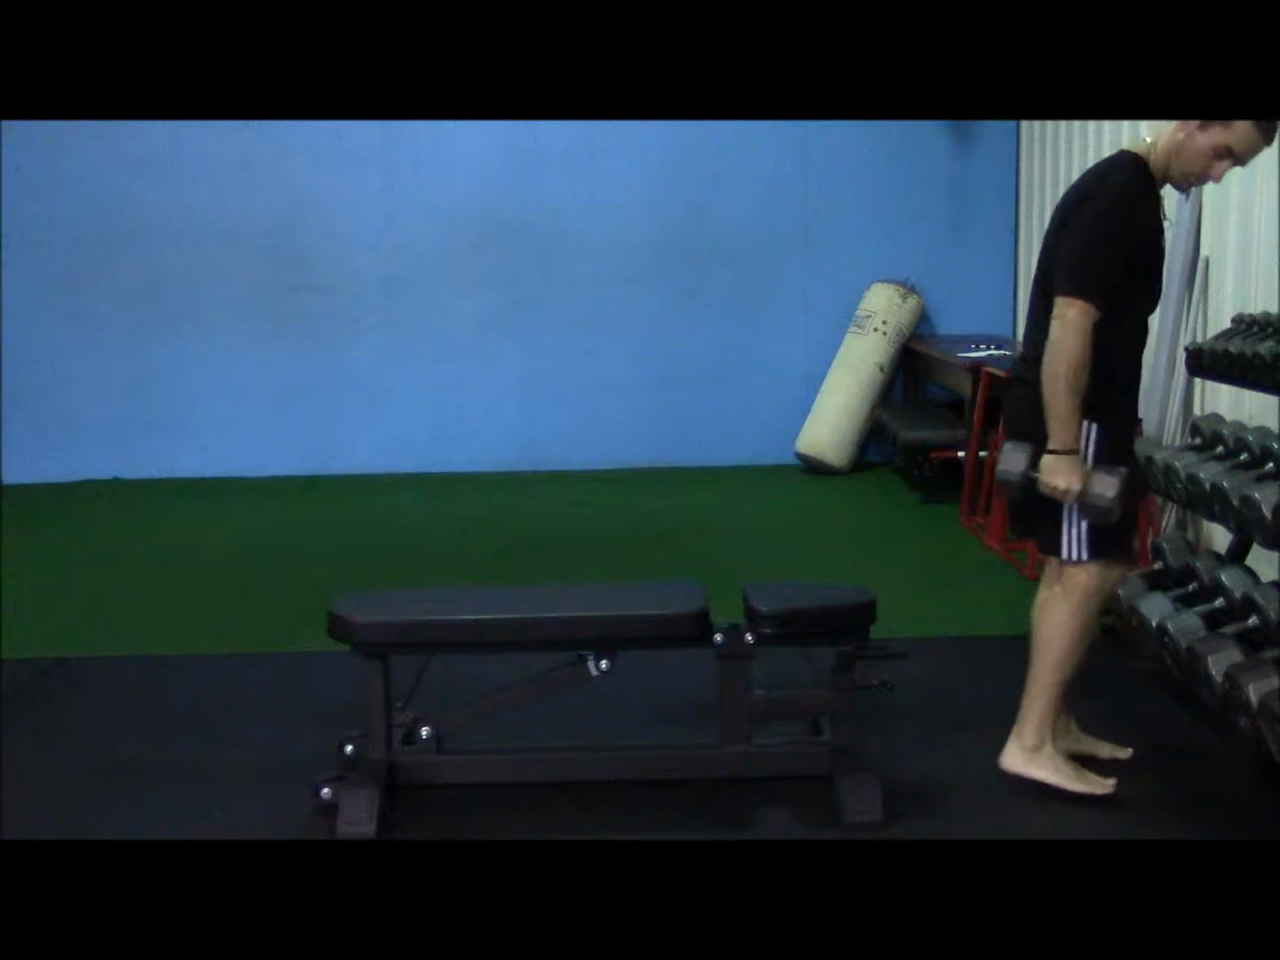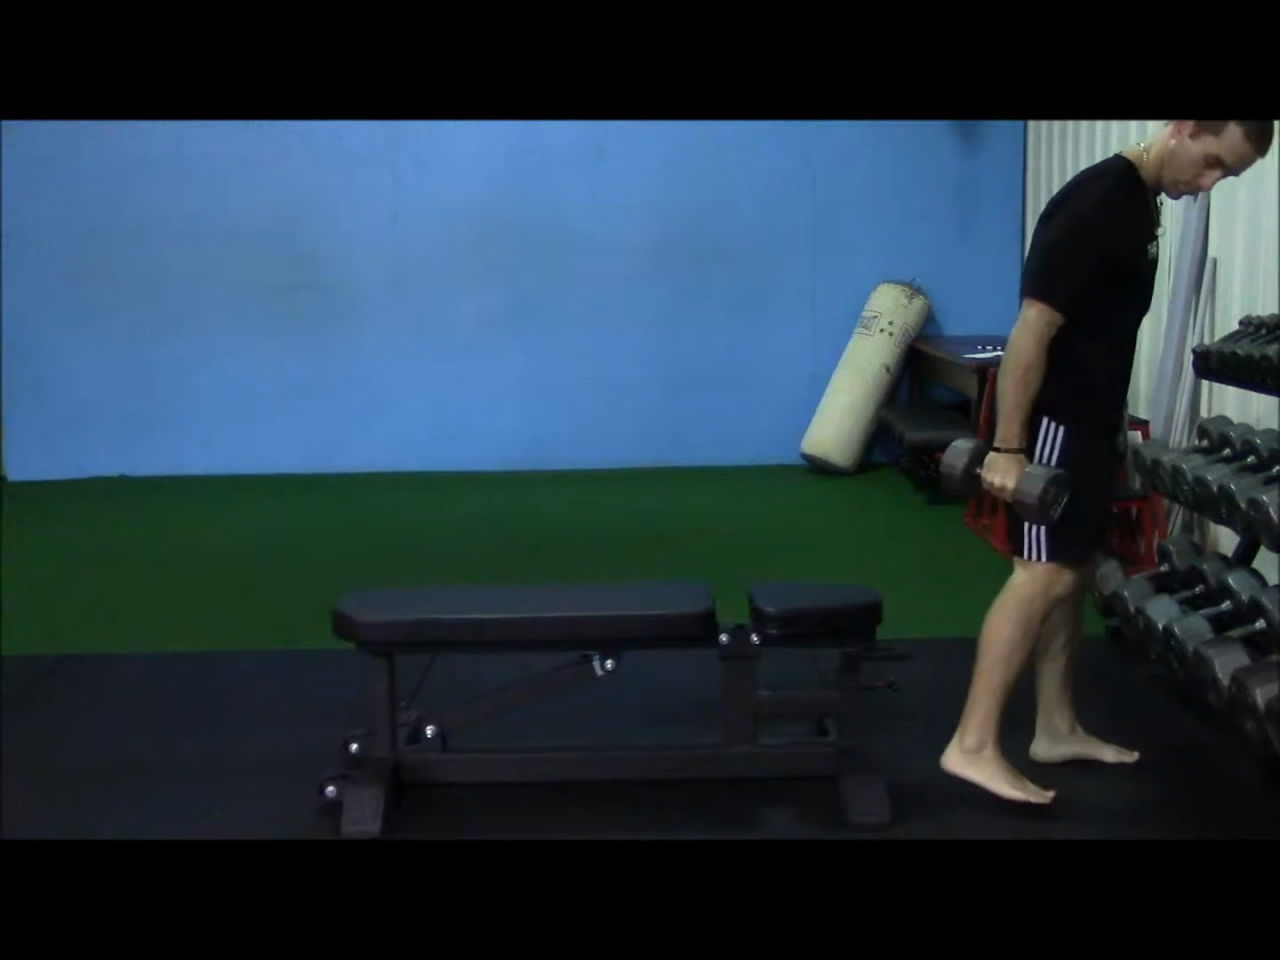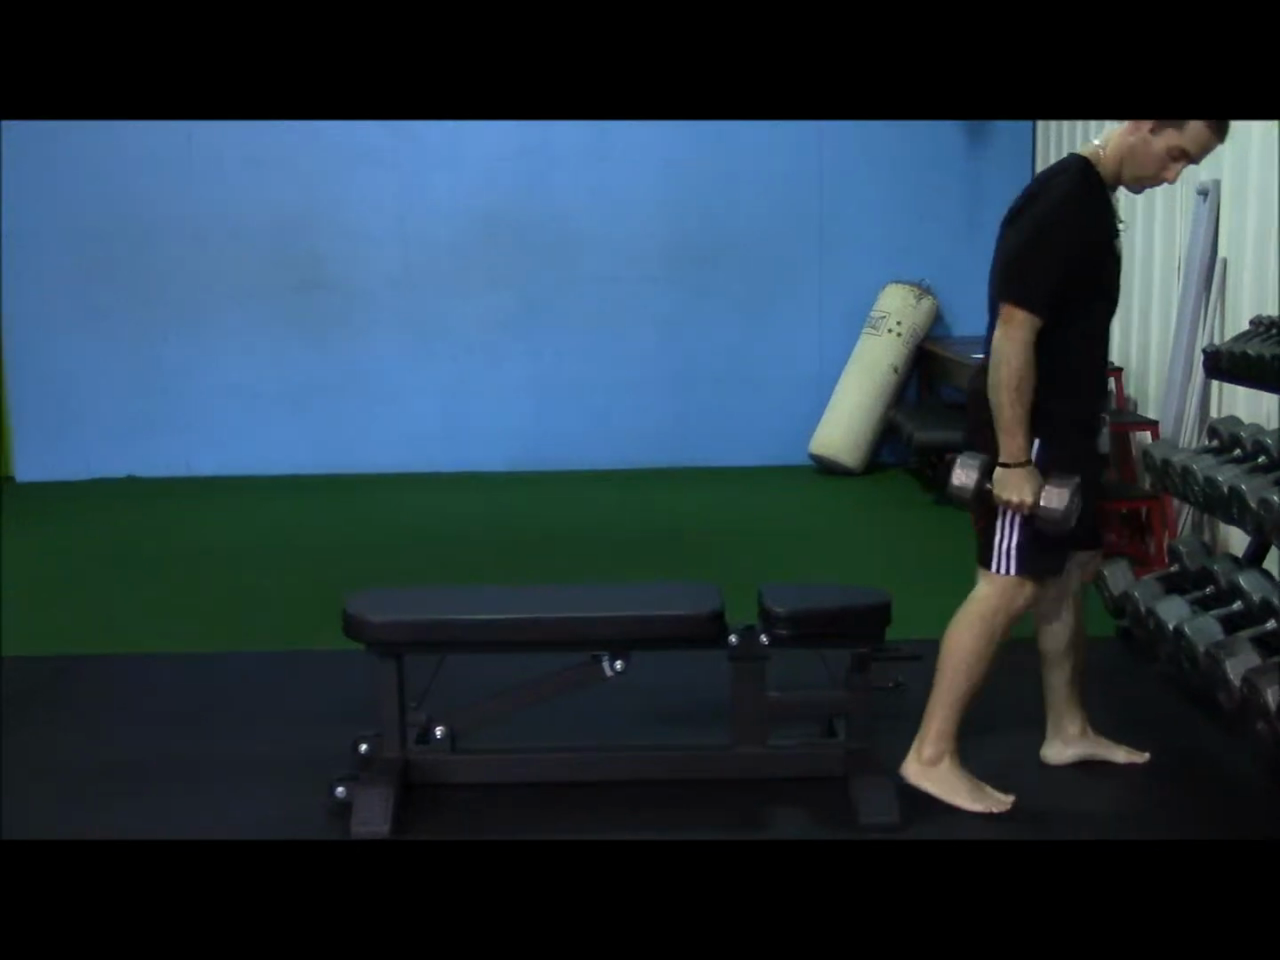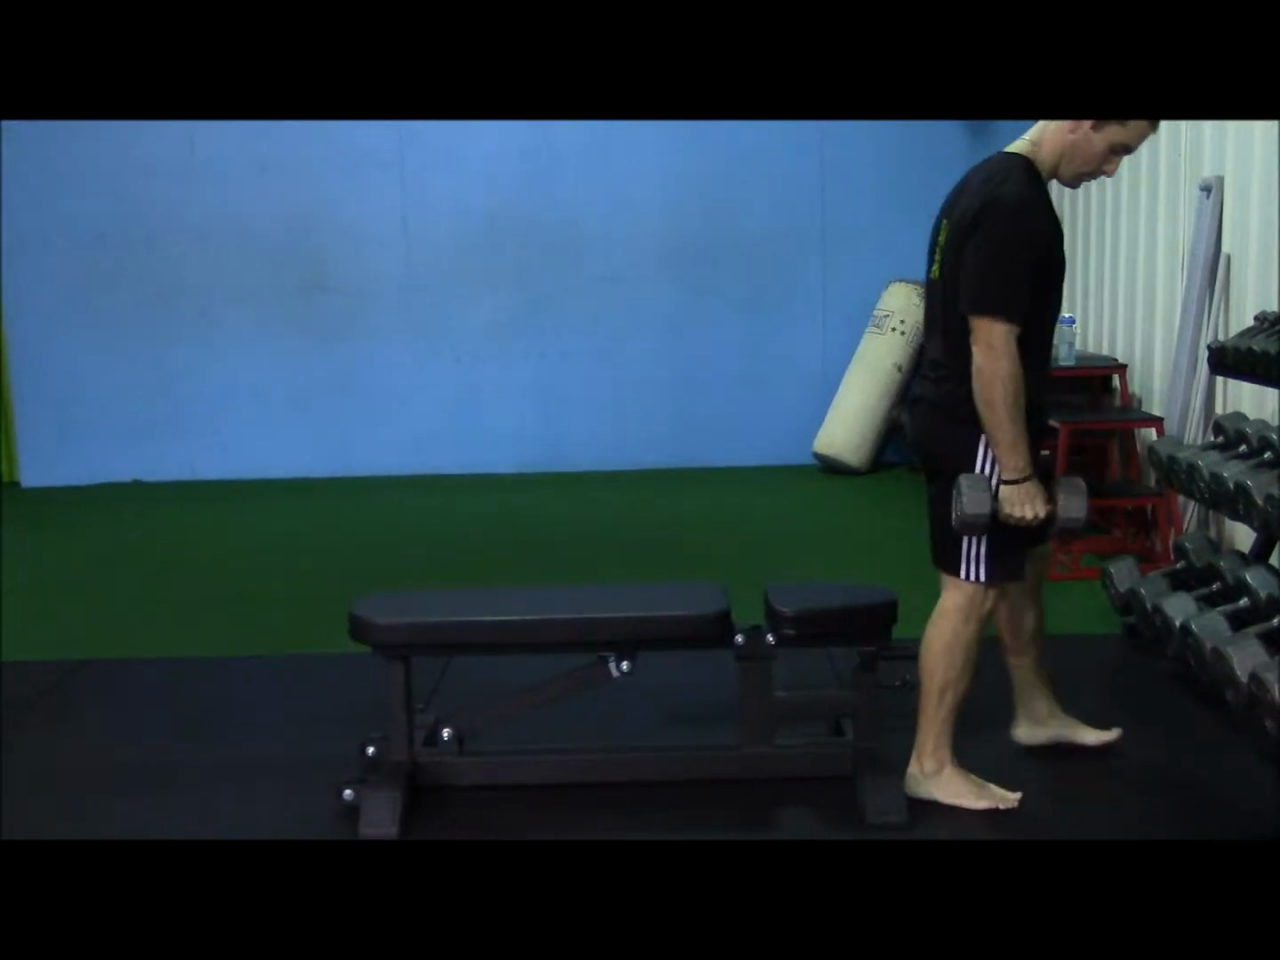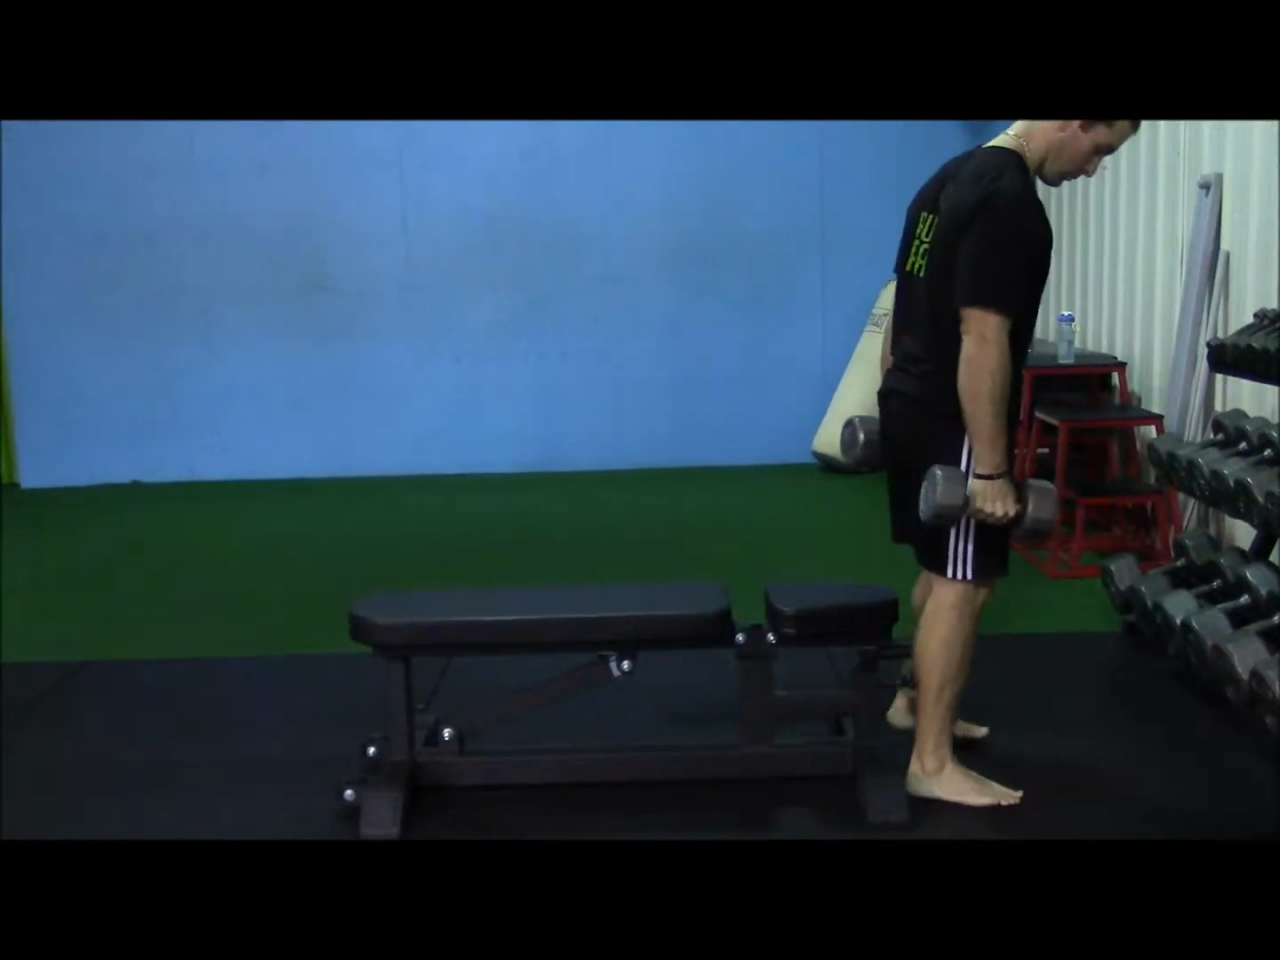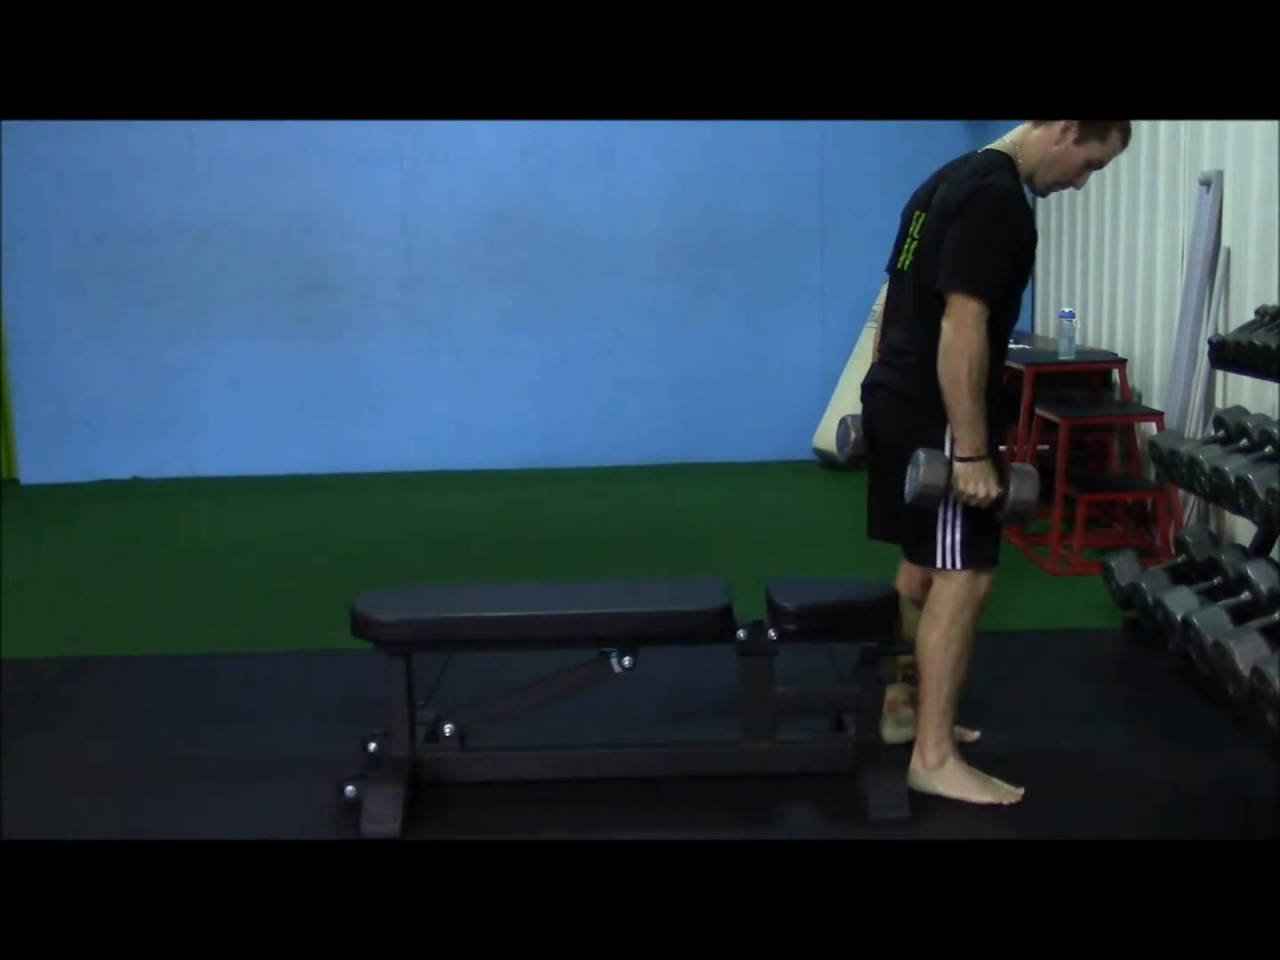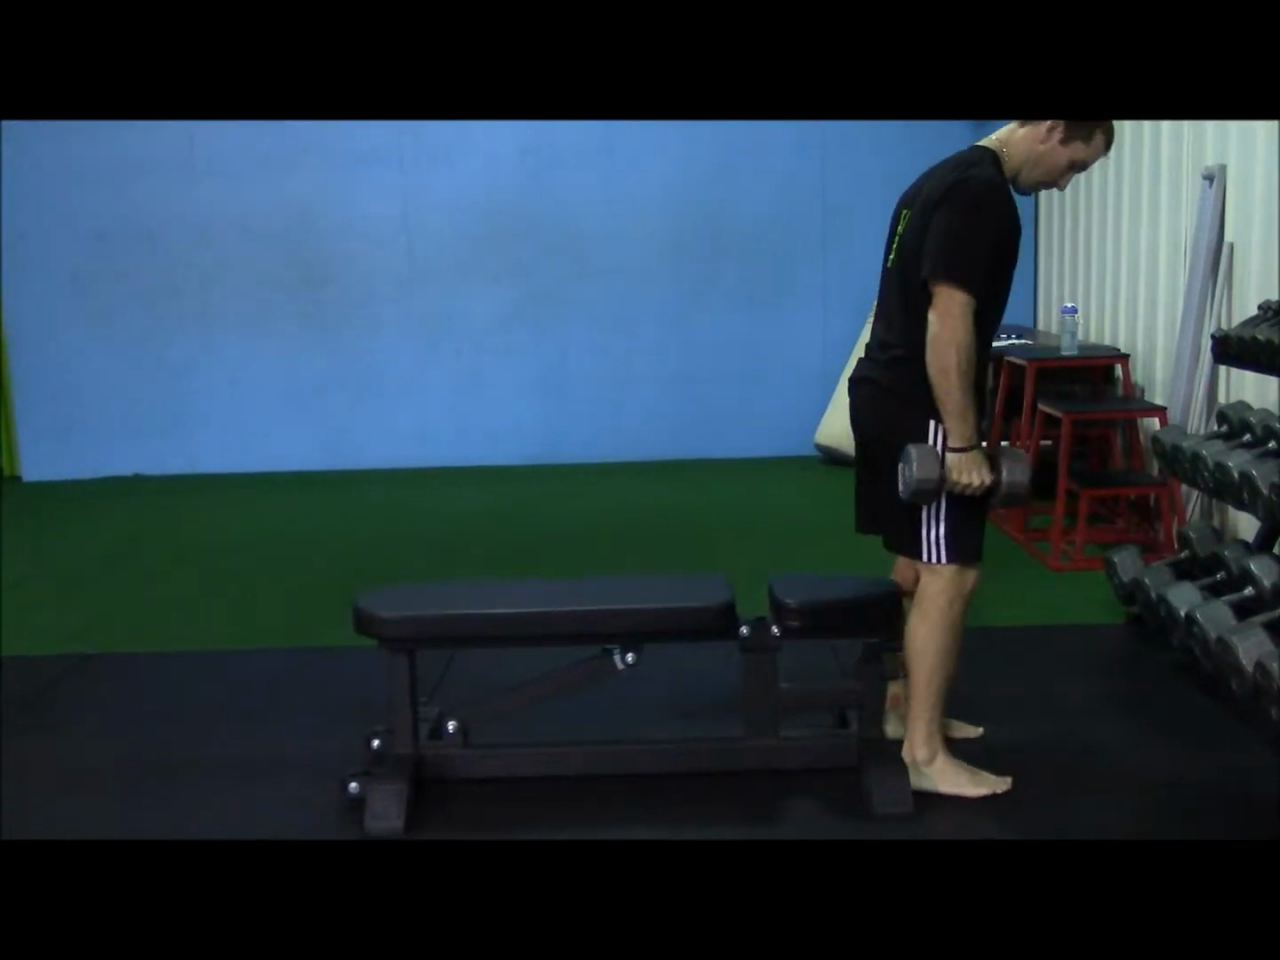
dt=0.3s
person 1, frame 1
left shoulder: (1126, 188)
right shoulder: (1119, 198)
right elbow: (1070, 326)
right wrist: (1061, 449)
left hip: (1069, 411)
right hip: (1075, 416)
left knee: (1071, 569)
right knee: (1091, 572)
left ankle: (1054, 723)
right ankle: (1030, 742)
person 1, frame 2
left shoulder: (1140, 203)
right shoulder: (1098, 202)
right elbow: (1033, 327)
right wrist: (1007, 446)
left hip: (1089, 419)
right hip: (1057, 421)
left knee: (1071, 574)
right knee: (1044, 576)
left ankle: (1055, 728)
right ankle: (973, 744)
person 1, frame 3
left shoulder: (1093, 198)
right shoulder: (1060, 203)
right elbow: (1013, 337)
right wrist: (1014, 458)
left hip: (1068, 426)
right hip: (1032, 431)
left knee: (1071, 576)
right knee: (1010, 587)
left ankle: (1067, 731)
right ankle: (928, 756)
person 1, frame 4
left shoulder: (997, 183)
right shoulder: (1014, 206)
right elbow: (992, 350)
right wrist: (1017, 473)
left hip: (976, 421)
right hip: (975, 431)
left knee: (1024, 566)
right knee: (974, 589)
left ankle: (1037, 711)
right ankle: (930, 764)
person 1, frame 5
left shoulder: (958, 176)
right shoulder: (1010, 203)
left elbow: (911, 305)
right elbow: (983, 342)
left wrist: (897, 390)
right wrist: (991, 469)
left hip: (912, 404)
right hip: (950, 421)
left knee: (943, 572)
right knee: (963, 586)
left ankle: (915, 698)
right ankle: (931, 763)
person 1, frame 6
left shoulder: (956, 178)
right shoulder: (998, 198)
left elbow: (903, 303)
right elbow: (962, 328)
right wrist: (972, 452)
left hip: (895, 398)
right hip: (931, 412)
left knee: (922, 568)
right knee: (963, 577)
left ankle: (900, 706)
right ankle: (933, 758)
person 1, frame 7
left shoulder: (953, 176)
right shoulder: (982, 190)
right elbow: (949, 319)
right wrist: (964, 442)
left hip: (886, 392)
right hip: (918, 407)
left knee: (915, 564)
right knee: (950, 572)
left ankle: (902, 704)
right ankle: (925, 753)
